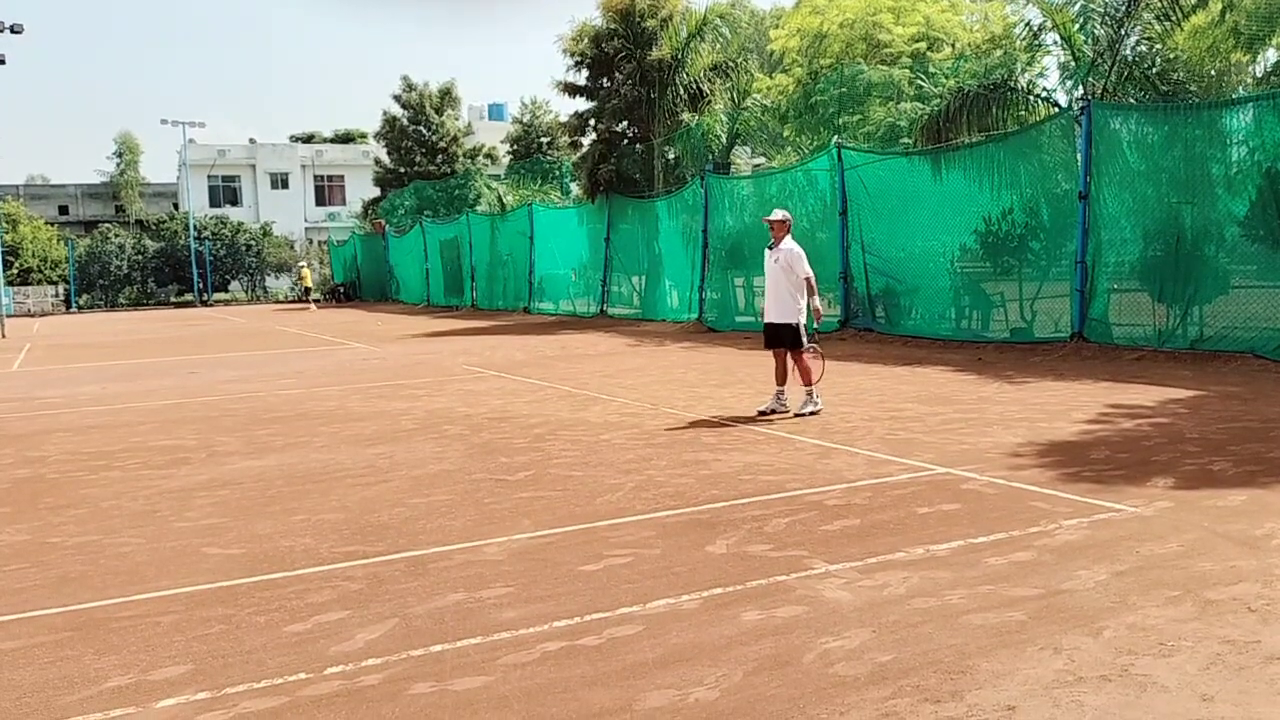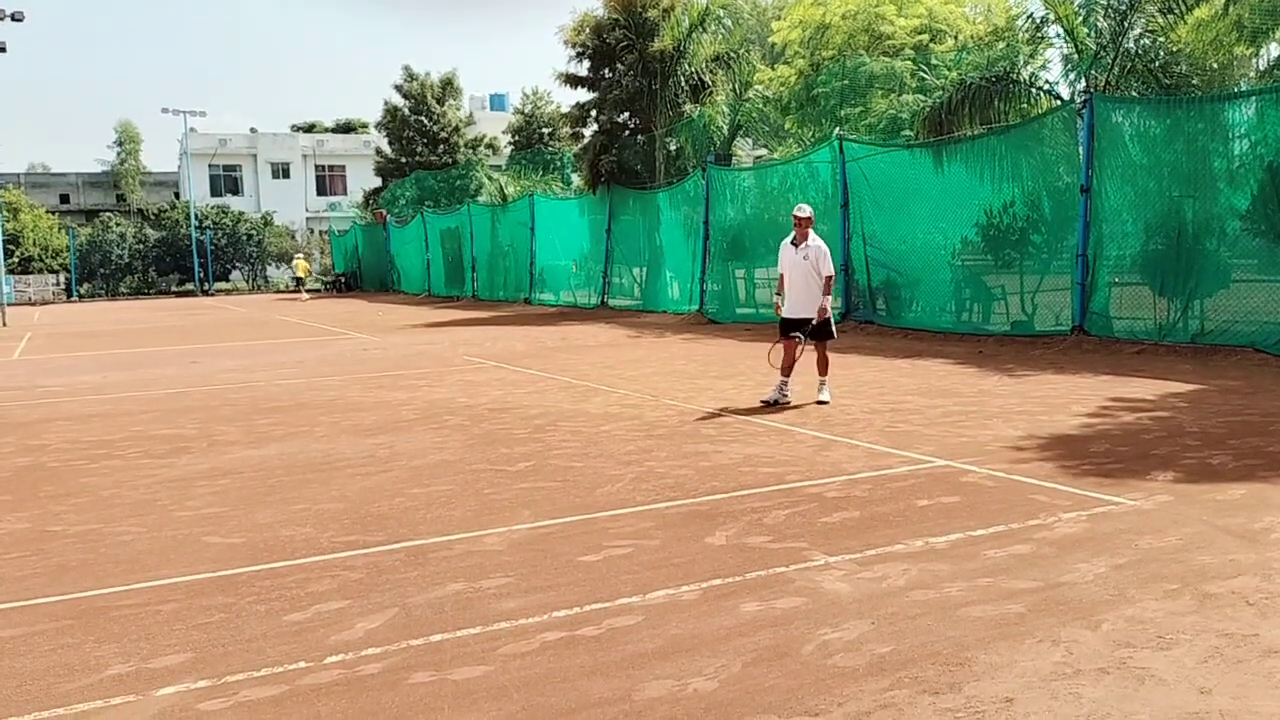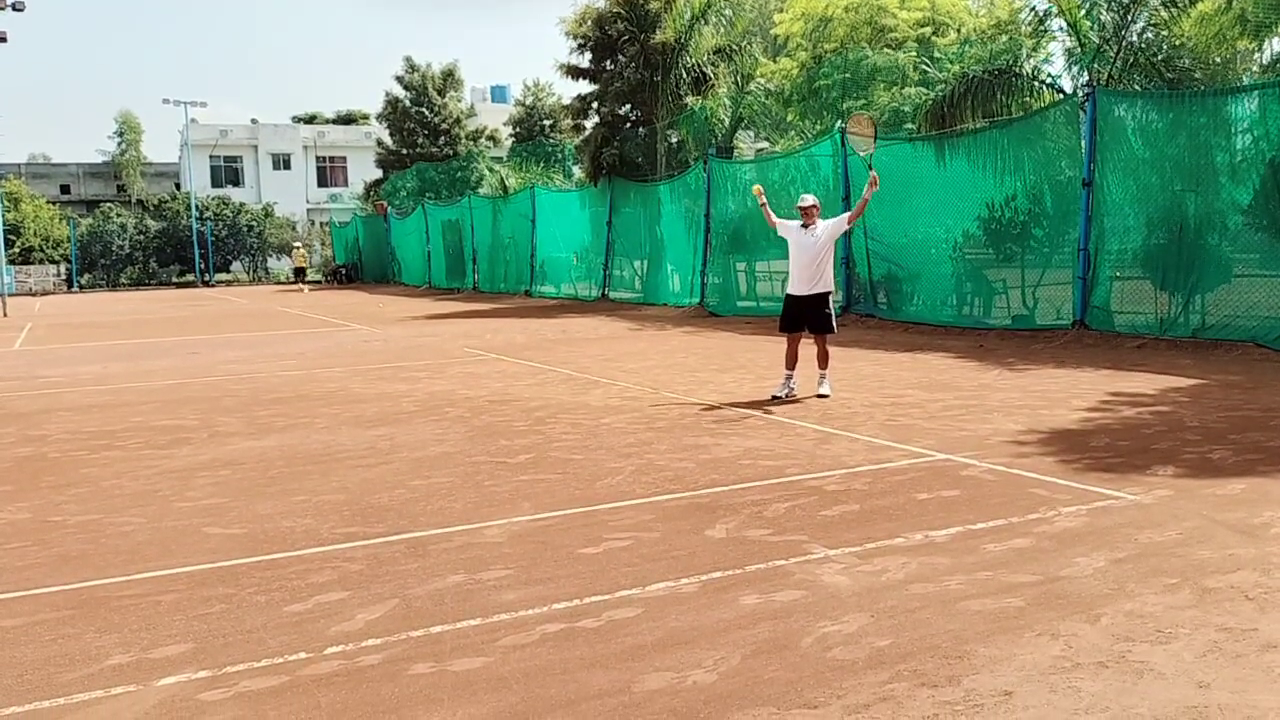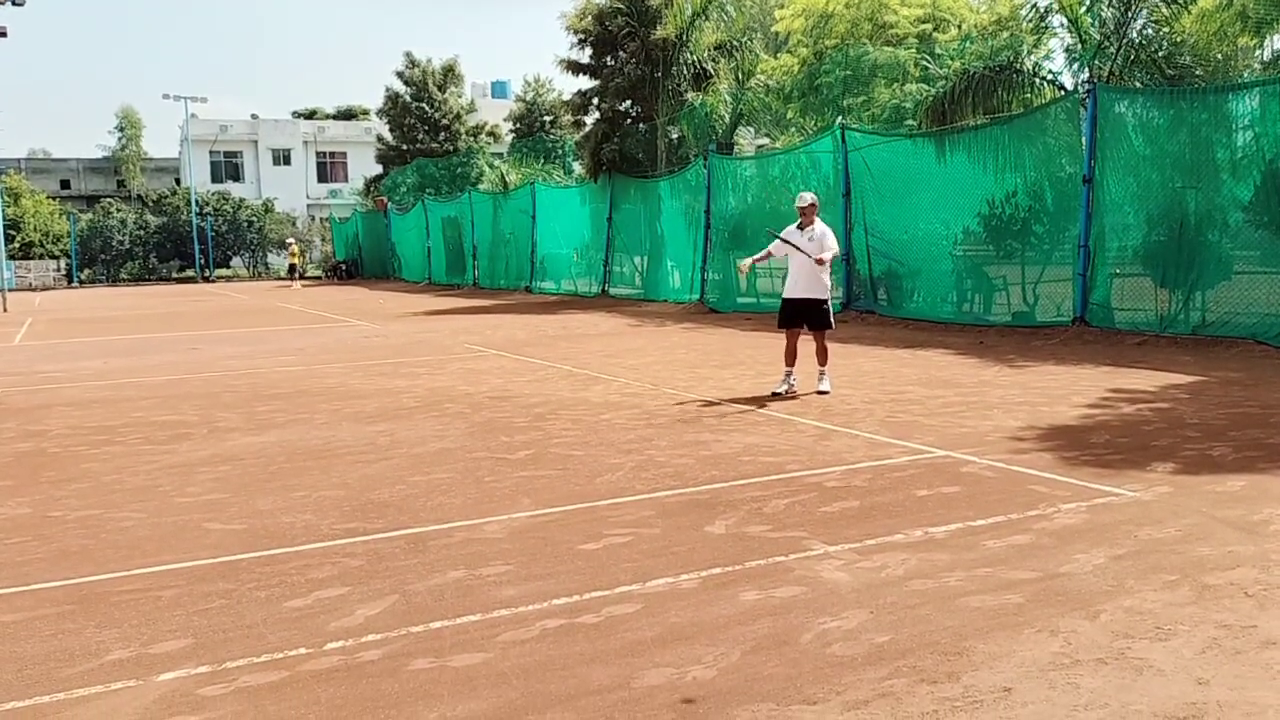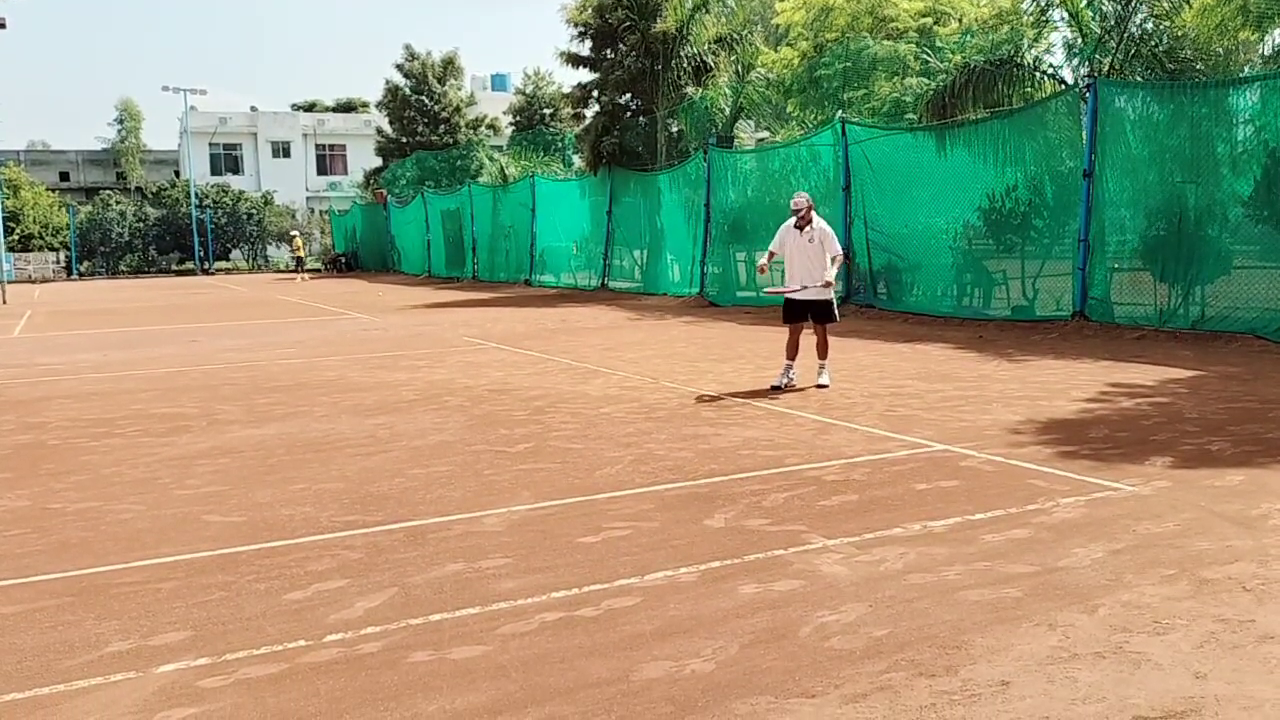
dt=1s
person 1, frame 1
left shoulder: (792, 250)
right shoulder: (769, 251)
left elbow: (808, 277)
left wrist: (815, 302)
right wrist: (765, 305)
left hip: (791, 316)
right hip: (773, 316)
left knee: (797, 356)
right knee: (779, 356)
left ankle: (812, 399)
right ankle: (780, 400)
person 1, frame 2
left shoulder: (819, 247)
right shoulder: (785, 245)
left elbow: (829, 276)
left wrist: (826, 302)
right wrist: (778, 297)
left hip: (817, 310)
right hip: (792, 310)
left knee: (820, 348)
right knee: (789, 348)
left ankle: (823, 388)
right ankle: (782, 390)
person 1, frame 3
left shoulder: (829, 228)
right shoulder: (792, 228)
left elbow: (856, 213)
right elbow: (772, 221)
left wrist: (869, 190)
right wrist: (762, 200)
left hip: (818, 294)
right hip: (794, 294)
left knee: (820, 341)
right knee: (792, 340)
left ankle: (823, 380)
right ankle: (788, 383)
person 1, frame 4
left shoulder: (823, 231)
right shoulder: (790, 231)
left elbow: (834, 251)
right elbow: (772, 251)
left wrist: (825, 256)
right wrist: (752, 260)
left hip: (817, 295)
right hip: (791, 295)
left knee: (819, 338)
right knee: (791, 338)
left ankle: (823, 377)
right ankle: (789, 380)
person 1, frame 5
left shoulder: (823, 229)
right shoulder: (787, 228)
left elbow: (838, 255)
right elbow: (774, 250)
left wrist: (832, 273)
right wrist: (764, 261)
left hip: (820, 292)
right hip: (794, 292)
left knee: (821, 332)
right knee: (794, 332)
left ankle: (823, 371)
right ankle: (788, 373)
